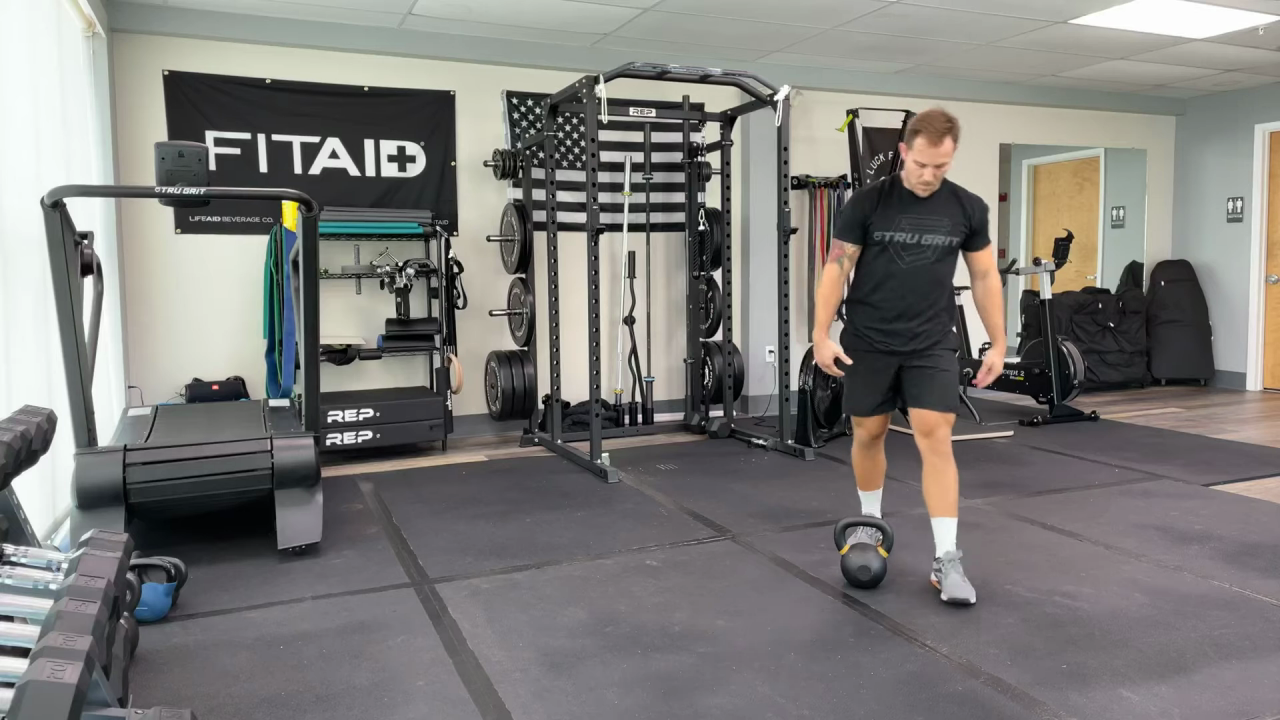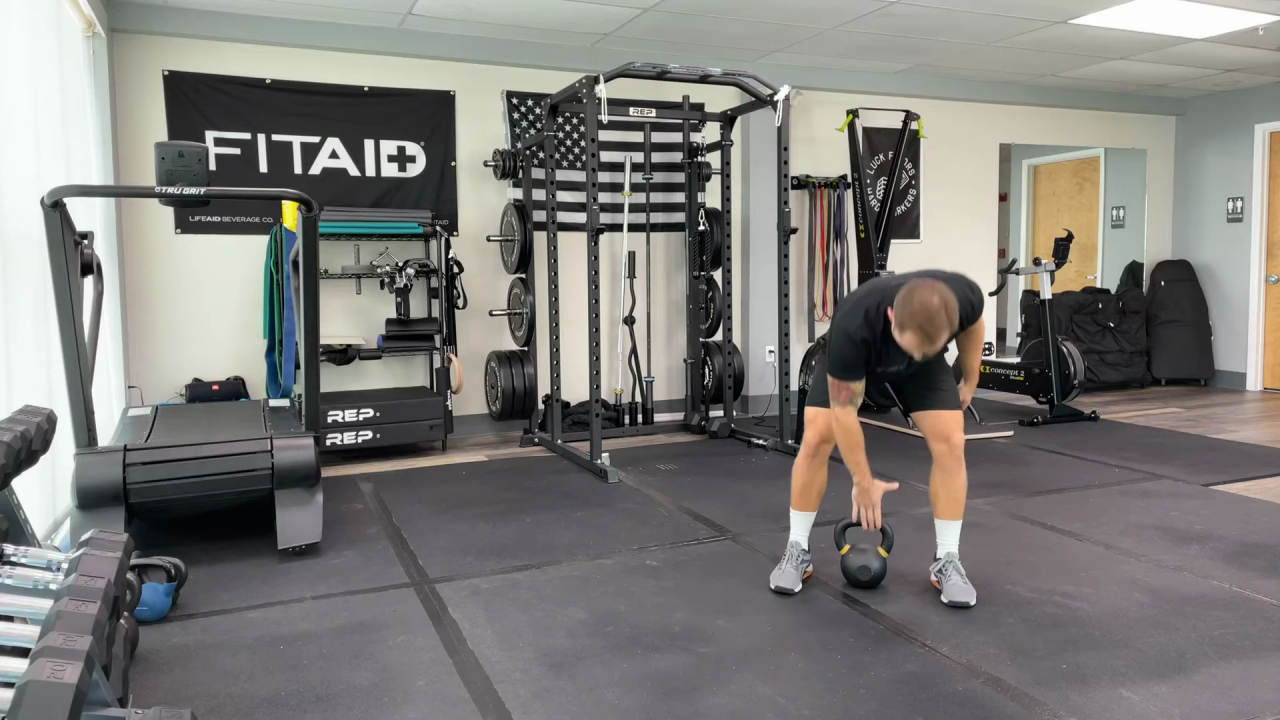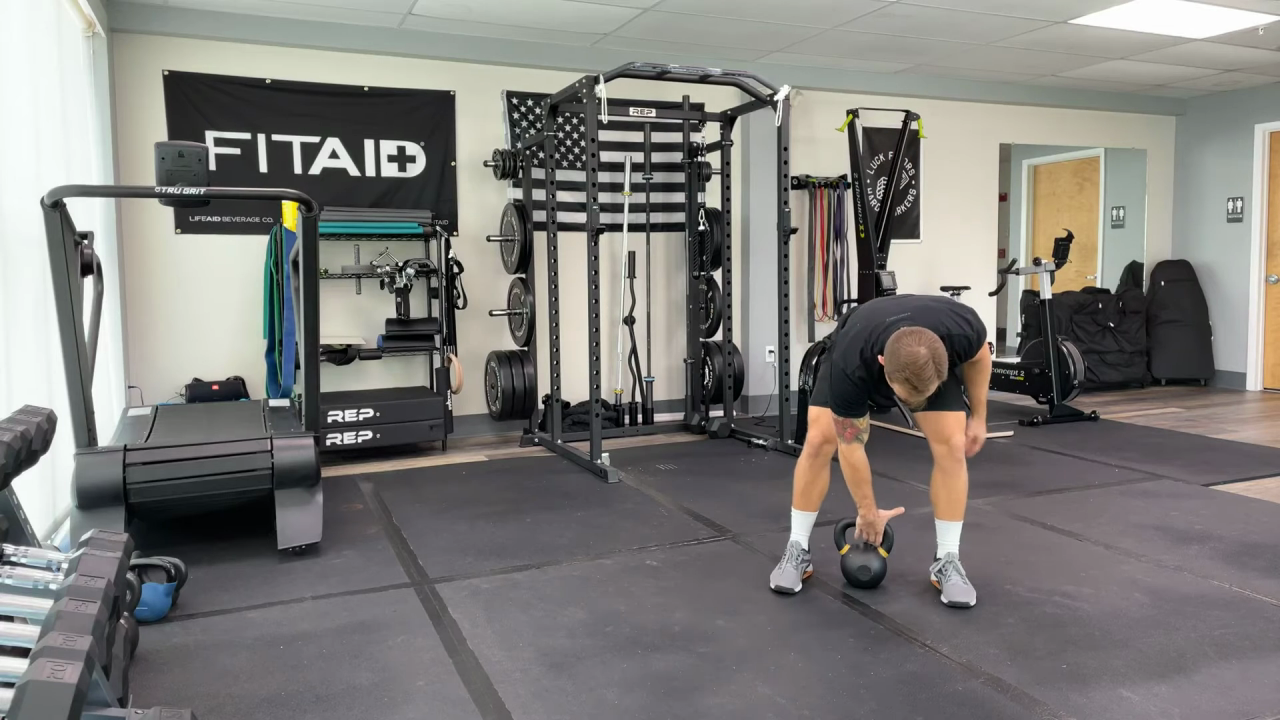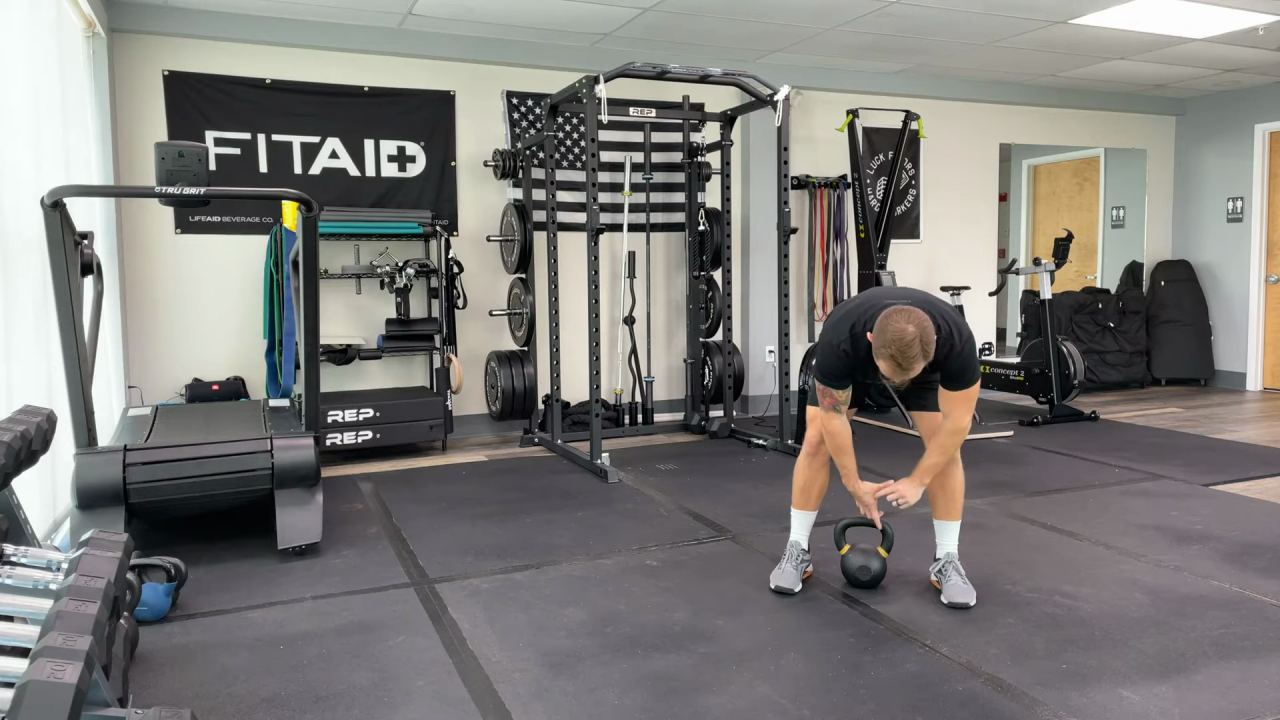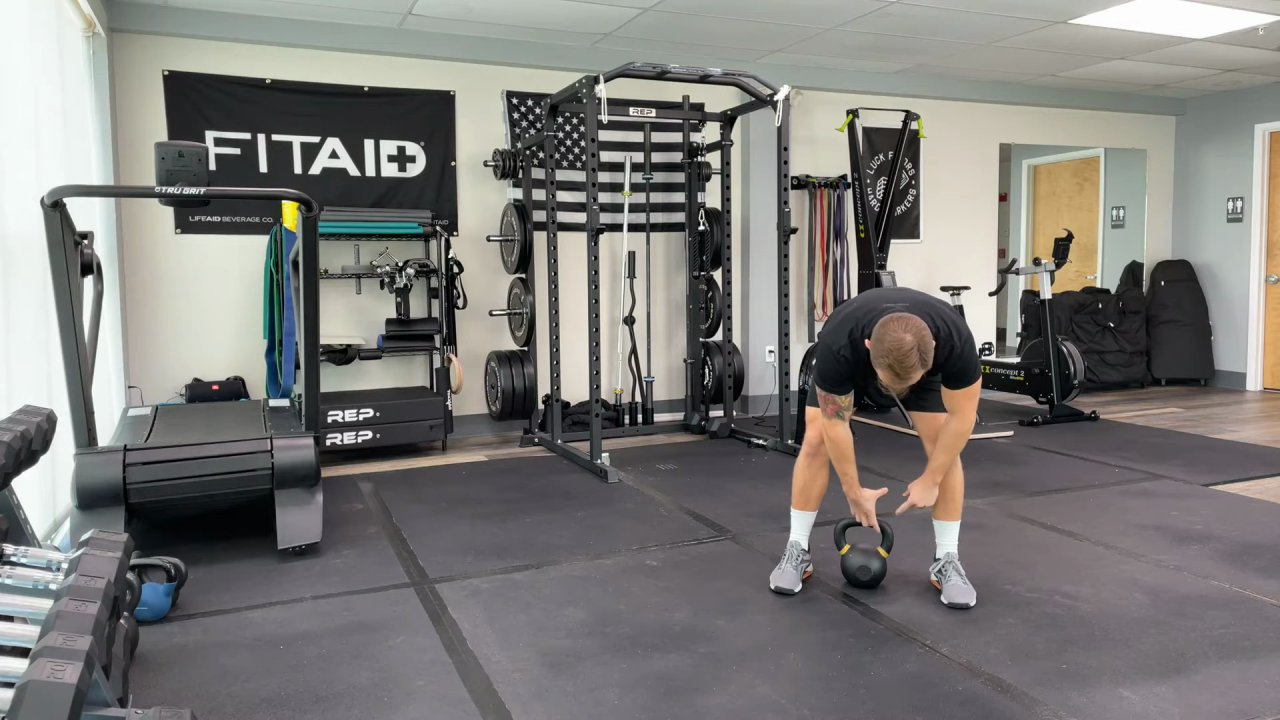
dt=0.7s
person 1, frame 1
left shoulder: (967, 208)
right shoulder: (867, 202)
left elbow: (985, 276)
right elbow: (835, 270)
left wrist: (998, 343)
right wrist: (822, 335)
left hip: (931, 345)
right hip: (867, 344)
left knee: (934, 439)
right knee: (867, 435)
left ankle: (945, 557)
right ankle: (872, 519)
person 1, frame 2
left shoulder: (965, 297)
right shoulder: (853, 328)
right elbow: (844, 412)
left wrist: (970, 380)
right wrist: (863, 483)
left knee: (950, 442)
right knee: (815, 441)
left ankle: (947, 561)
right ankle: (797, 550)
person 1, frame 3
left shoulder: (961, 330)
right shoulder: (850, 365)
right elbow: (851, 447)
left wrist: (977, 415)
right wrist: (868, 513)
right hip: (854, 350)
left knee: (951, 444)
right knee: (819, 440)
left ankle: (947, 561)
right ankle: (797, 550)
person 1, frame 4
left shoulder: (956, 339)
right shoulder: (839, 340)
left elbow: (957, 420)
right elbow: (833, 416)
left wrist: (917, 482)
right wrist: (854, 484)
left hip: (925, 363)
right hip: (853, 361)
left knee: (945, 446)
right knee: (816, 440)
left ankle: (947, 560)
right ankle: (797, 550)
person 1, frame 5
left shoulder: (955, 341)
right shoulder: (838, 344)
left elbow: (961, 417)
right elbow: (835, 424)
left wrist: (931, 480)
right wrist: (853, 491)
left hip: (924, 361)
right hip: (852, 360)
left knee: (942, 443)
right knee: (816, 439)
left ankle: (946, 560)
right ankle: (797, 551)
